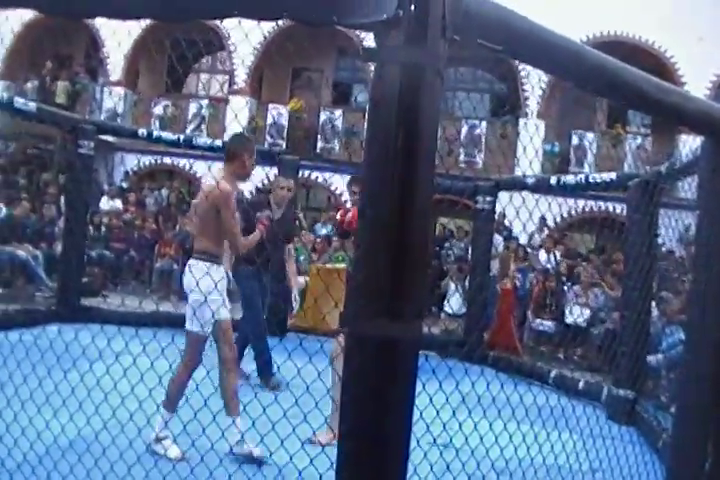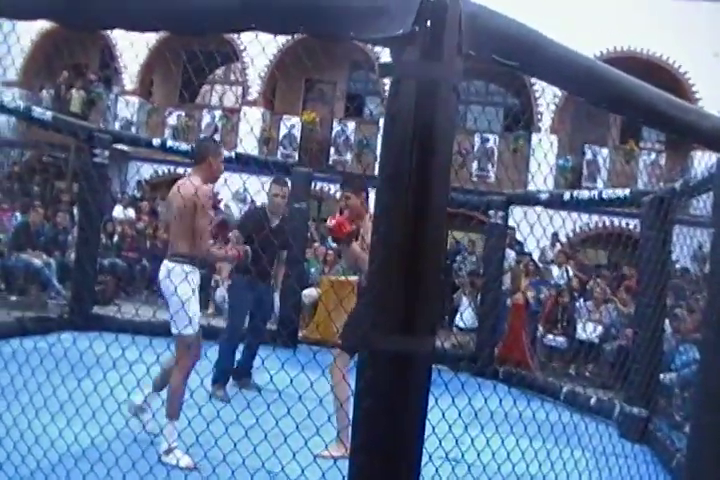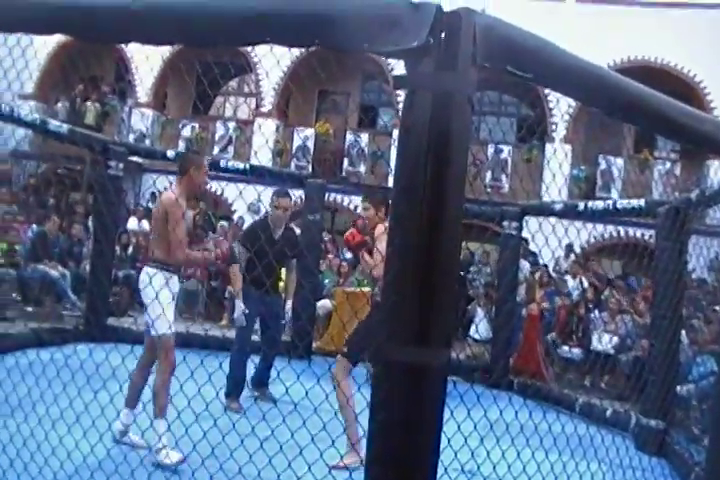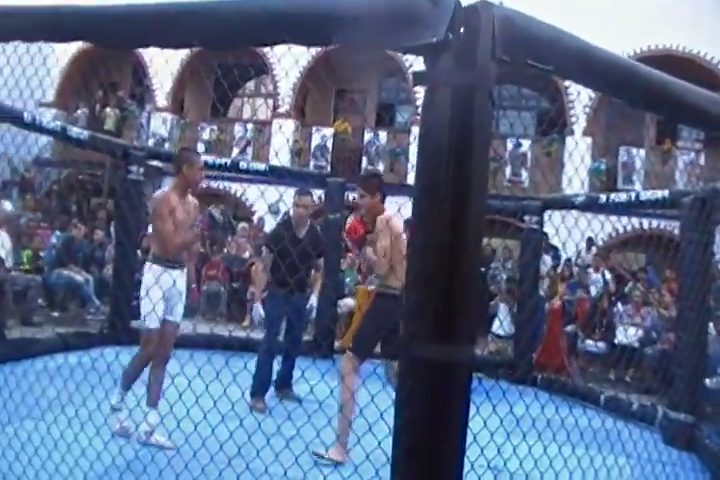
dt=0.3s
person 1, frame 1
left shoulder: (213, 186)
right shoulder: (225, 191)
right elbow: (238, 246)
right wrist: (261, 230)
left hip: (211, 271)
right hip: (205, 273)
left knee: (229, 356)
right knee: (192, 359)
left ankle: (237, 438)
right ankle: (160, 432)
person 1, frame 2
left shoulder: (180, 187)
right shoulder: (203, 191)
right elbow: (203, 250)
left wrist: (214, 227)
right wrist: (230, 254)
left hip: (177, 269)
right hip: (183, 273)
left knee: (189, 352)
right knee: (187, 358)
left ankle: (145, 400)
right ankle: (170, 445)
person 1, frame 3
left shoulder: (176, 201)
right shoulder: (173, 202)
right elbow: (180, 255)
left wrist: (203, 254)
right wrist: (213, 257)
left hip: (166, 279)
right hip: (158, 278)
left knee: (150, 357)
right knee: (167, 361)
left ankle: (123, 425)
right ankle: (161, 443)
person 1, frame 4
left shoulder: (194, 205)
right shoulder: (163, 199)
right elbow: (171, 246)
left wrist: (191, 282)
right wrist: (199, 231)
left hip: (179, 276)
right hip: (158, 274)
left knee: (164, 354)
right knee: (148, 352)
left ankle: (149, 427)
right ankle: (118, 402)
person 2, frame 1
right shoulder: (355, 218)
right elbow: (354, 260)
left wrist: (356, 236)
right wrist: (344, 236)
left knee: (339, 352)
left ankle: (334, 427)
person 2, frame 2
left shoulder: (370, 221)
right shoulder: (361, 222)
left elbow: (367, 265)
right elbow: (351, 266)
left wrist: (349, 239)
right wrist: (341, 242)
left knee: (339, 364)
left ankle: (343, 442)
person 2, frame 3
left shoulder: (382, 231)
right shoulder: (385, 233)
left elbow: (377, 272)
left wrist: (360, 252)
right wrist: (363, 253)
left hip: (383, 310)
left knee: (340, 371)
left ankle: (354, 451)
person 2, frame 4
left shoulder: (385, 223)
right shoulder: (388, 222)
left elbow: (380, 268)
left wrist: (362, 243)
right wrist: (364, 242)
left hip: (386, 300)
right hip: (392, 300)
left knee: (348, 367)
left ankle: (340, 448)
person 3, frame 1
left shoulder: (289, 220)
right shoulder: (254, 206)
left elbow: (289, 258)
left wrist: (294, 290)
left hip: (264, 271)
right hip: (245, 268)
left knee: (251, 321)
right knee: (256, 320)
right ankle: (266, 373)
person 3, frame 2
left shoulder: (285, 227)
right shoulder: (252, 217)
left wrist: (276, 291)
left hip: (264, 284)
right hip: (242, 280)
left knee: (257, 332)
right knee: (233, 331)
left ankle: (242, 374)
right ankle: (219, 382)
person 3, frame 3
left shoulder: (292, 237)
right shoulder: (255, 230)
left elbow: (291, 271)
right elbow: (237, 266)
left wrist: (289, 300)
right wrist: (238, 299)
left hip: (273, 294)
right hip: (250, 292)
left knee: (273, 342)
right knee: (242, 343)
left ankle: (260, 384)
right ankle: (232, 395)
person 3, frame 4
left shoulder: (316, 236)
right shoulder: (279, 231)
left elbow: (319, 270)
right elbow: (263, 268)
left wrist: (314, 295)
right wrist: (257, 300)
left hip: (300, 295)
right hip: (277, 293)
left knee: (294, 343)
right knee: (270, 342)
left ankle: (283, 386)
right ankle: (257, 394)
